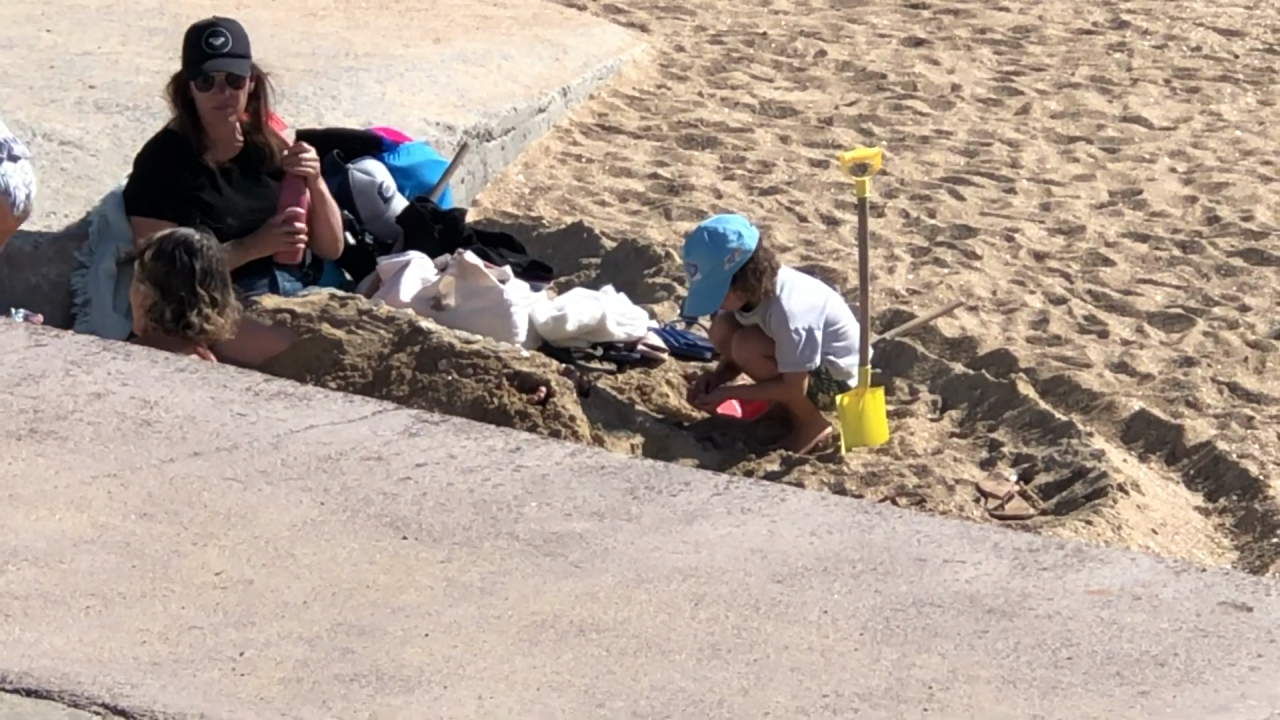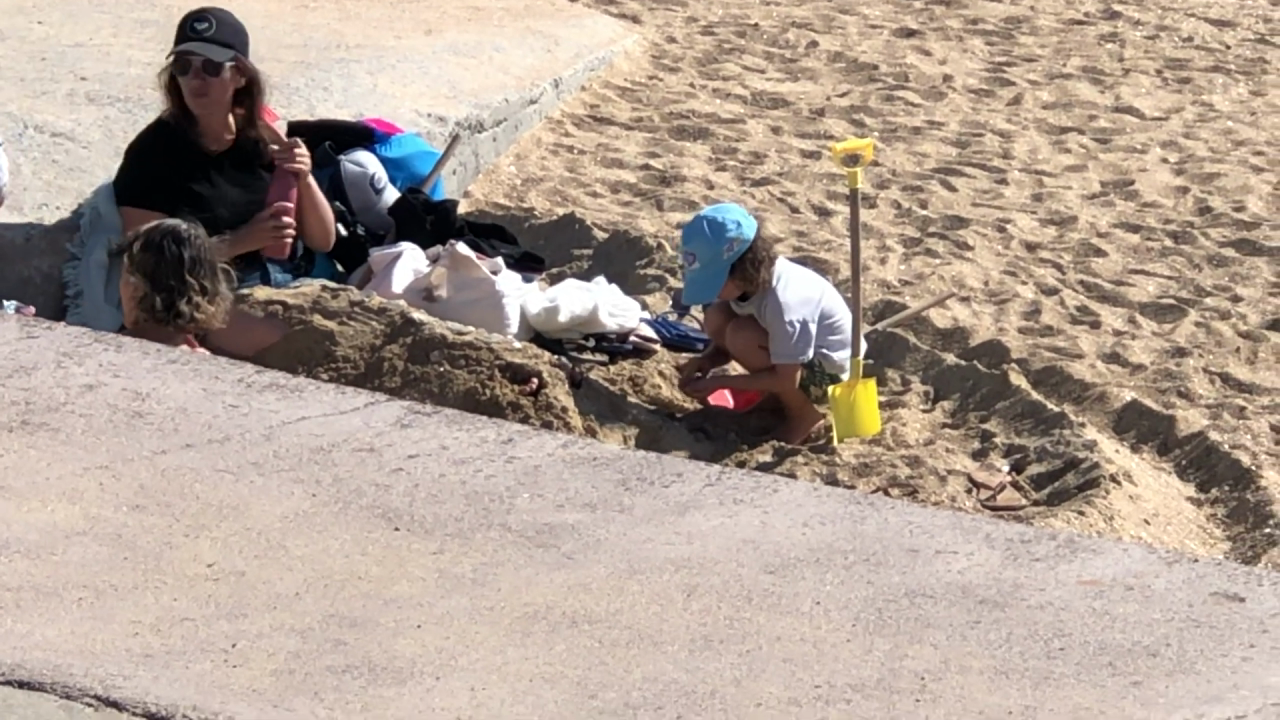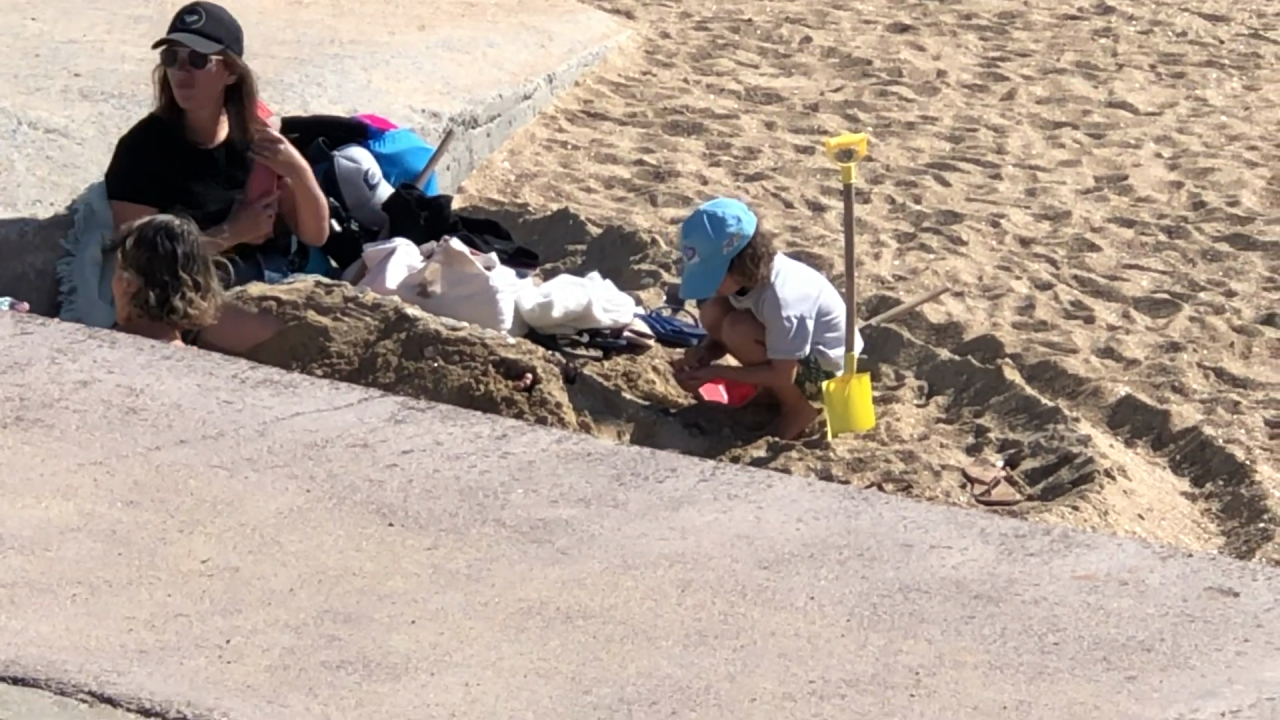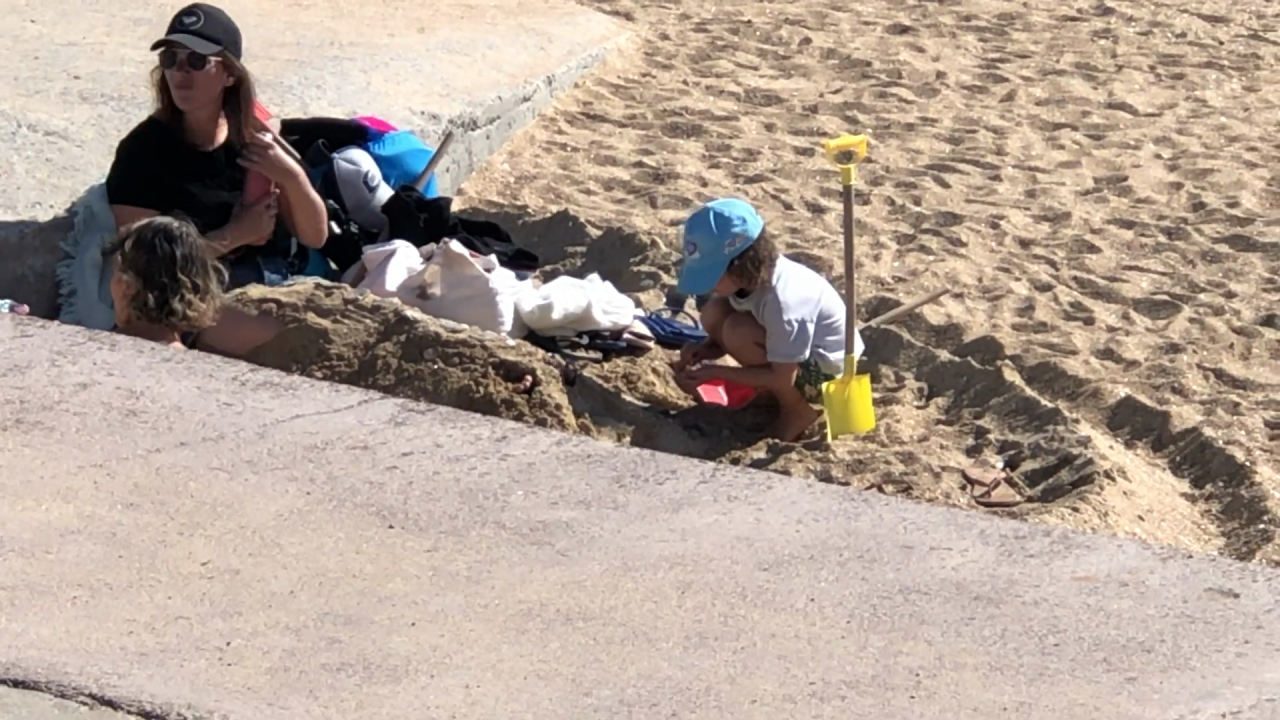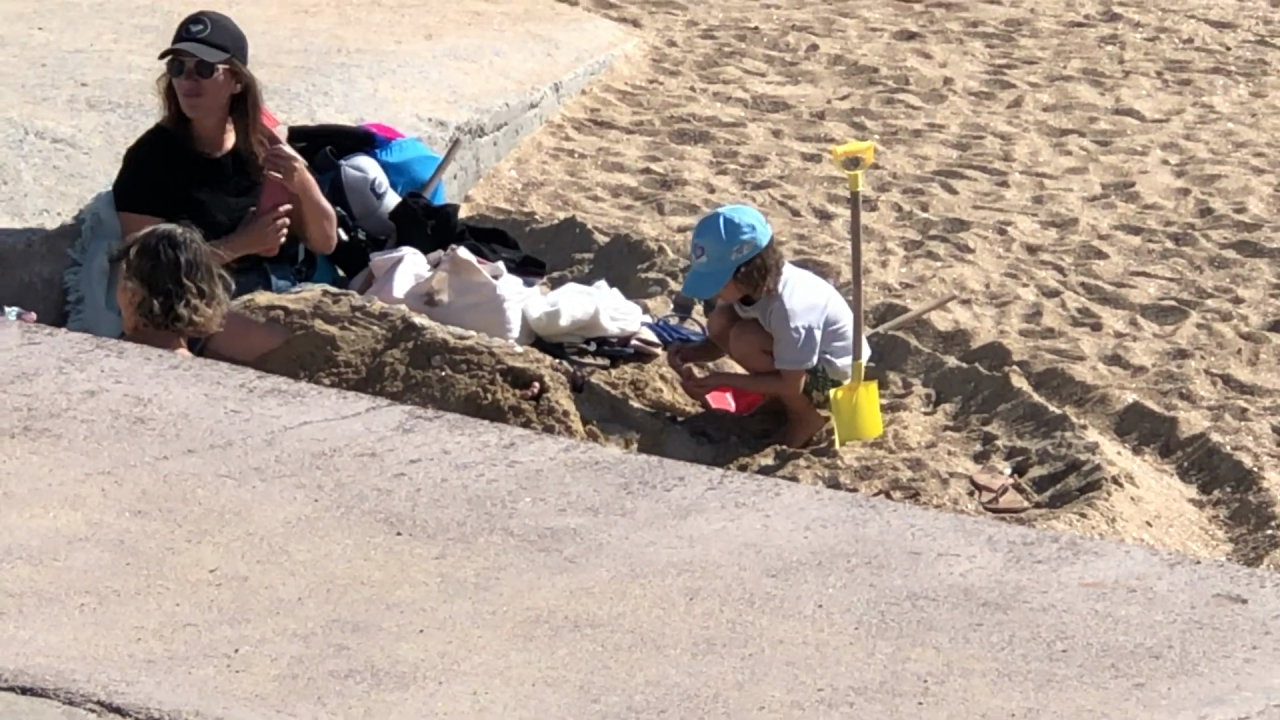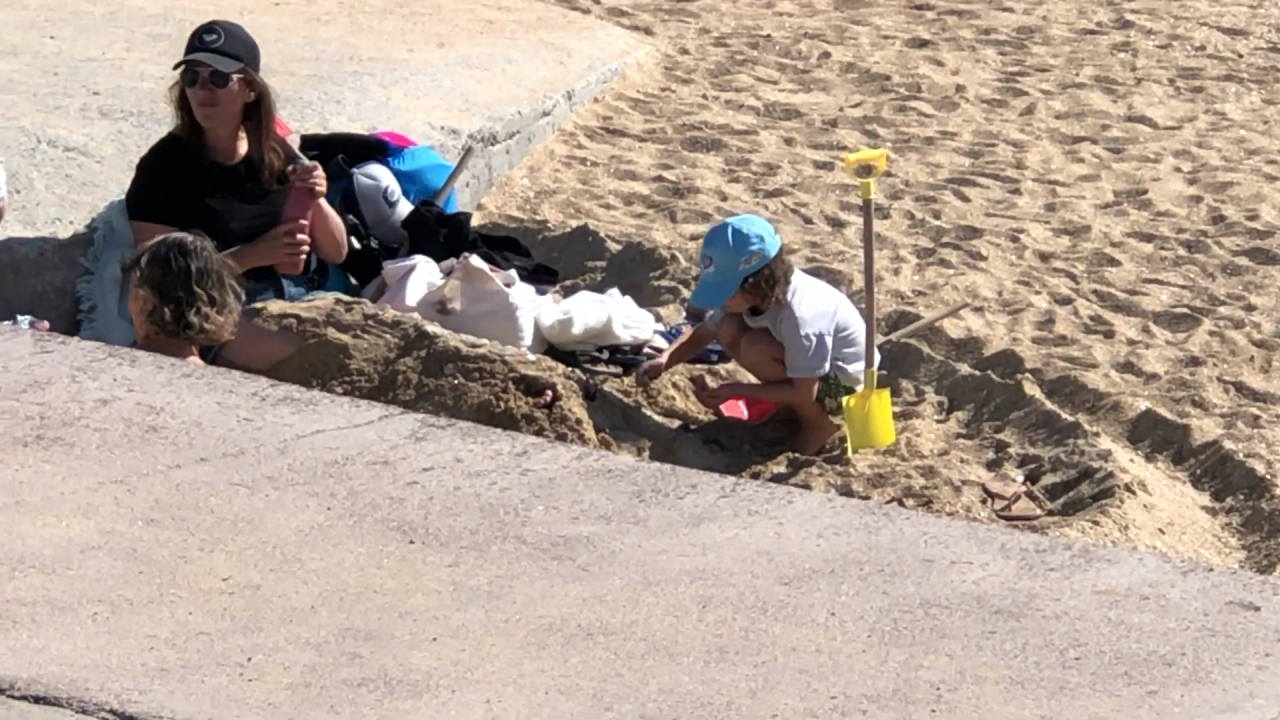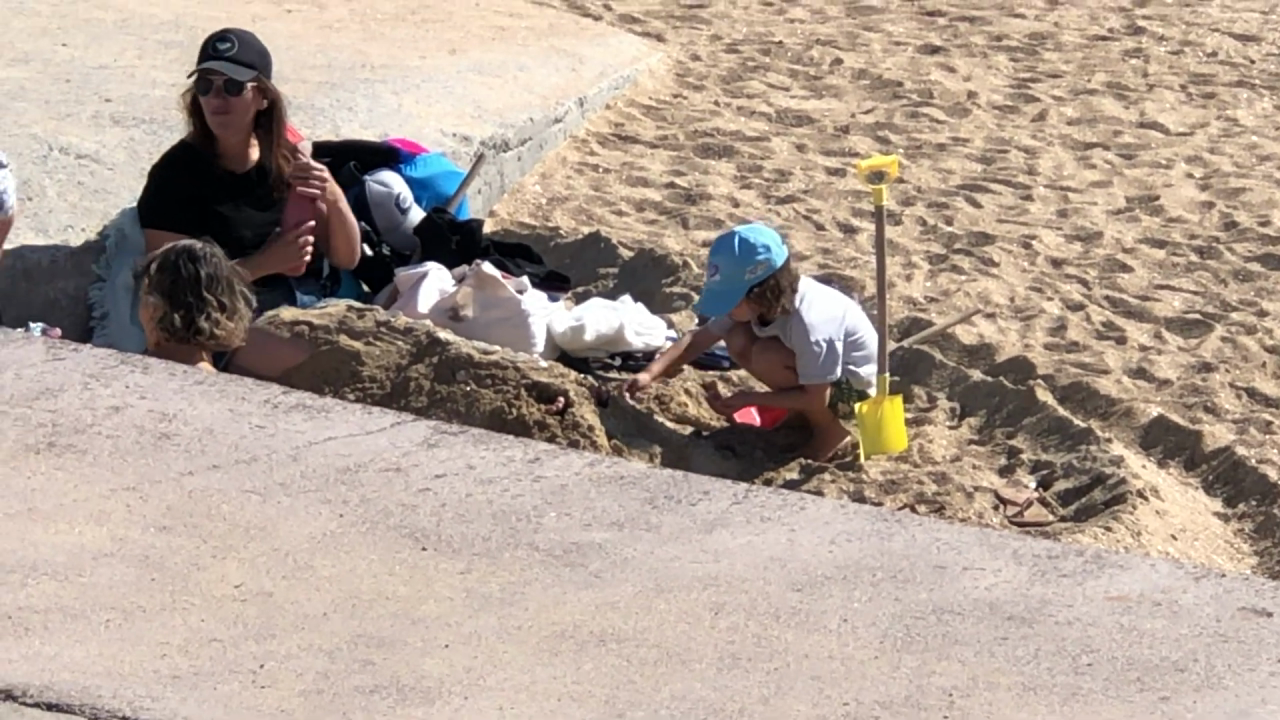
dt=0.2s
person 1, frame 1
left shoulder: (267, 146)
right shoulder: (163, 160)
left elbow: (331, 248)
left wrist: (316, 184)
right wrist: (253, 246)
left hip: (293, 293)
person 1, frame 2
left shoulder: (259, 139)
right shoulder: (154, 150)
left elbow: (322, 240)
left wrist: (304, 180)
right wrist: (240, 241)
left hip: (283, 284)
person 1, frame 3
left shoulder: (254, 135)
right shoulder: (143, 151)
left elbow: (315, 237)
left wrist: (299, 172)
right wrist: (231, 234)
left hip: (275, 282)
person 1, frame 4
left shoulder: (253, 138)
right shoulder: (145, 150)
left elbow: (315, 237)
left wrist: (291, 176)
right wrist: (233, 235)
left hip: (279, 285)
person 1, frame 5
left shoulder: (261, 144)
right shoulder: (153, 157)
left elbow: (324, 243)
left wrist: (304, 184)
right wrist: (239, 244)
left hip: (286, 291)
person 1, frame 6
left shoulder: (272, 152)
right shoulder: (165, 165)
left elbow: (335, 252)
left wrist: (316, 199)
right wrist: (252, 256)
left hip: (298, 299)
person 1, frame 7
left shoulder: (285, 160)
right shoulder: (177, 173)
left elbow: (346, 258)
left wrist: (334, 199)
right wrist: (264, 263)
left hip: (311, 307)
person 2, frame 1
left shoulder: (788, 309)
right shoulder: (750, 290)
left elbow: (794, 387)
right elbow: (734, 359)
left wrist: (728, 392)
right wrist: (717, 377)
left hip: (835, 378)
left knee: (747, 345)
right knee: (722, 330)
left ankle: (811, 423)
right ankle: (791, 406)
person 2, frame 2
left shoulder: (784, 300)
right shoulder: (746, 280)
left elbow: (786, 379)
right elbow: (725, 346)
left wrist: (720, 382)
right wrist: (707, 361)
left hip: (828, 371)
right hip: (790, 364)
left knee: (742, 336)
right knee: (716, 319)
left ankle: (802, 413)
right ankle: (782, 397)
person 2, frame 3
left shoulder: (782, 297)
right shoulder: (743, 275)
left elbow: (782, 374)
right elbow: (721, 339)
left wrist: (716, 372)
right wrist: (704, 353)
left hip: (824, 367)
right hip: (786, 361)
left knee: (738, 329)
right knee: (712, 313)
left ankle: (797, 409)
right ankle: (775, 391)
person 2, frame 4
left shoulder: (784, 300)
right shoulder: (738, 278)
left elbow: (782, 377)
right elbow: (720, 343)
left wrist: (714, 372)
right wrist: (701, 352)
left hip: (825, 370)
left knee: (737, 332)
right knee: (713, 314)
left ankle: (796, 410)
right ankle: (775, 393)
person 2, frame 5
left shoulder: (788, 306)
right shoulder: (746, 285)
left elbow: (790, 383)
right elbow: (718, 340)
left wrist: (722, 381)
right wrist: (690, 353)
left hip: (833, 374)
right hip: (801, 367)
left knee: (746, 339)
right knee: (722, 322)
left ankle: (806, 416)
right ankle: (785, 400)
person 2, frame 6
left shoulder: (798, 315)
right shoulder: (750, 294)
left elbow: (803, 392)
right elbow: (702, 333)
left wrist: (733, 391)
right wrist: (664, 360)
left hip: (843, 381)
right hip: (808, 376)
left knee: (756, 348)
right knee: (730, 332)
left ankle: (817, 423)
right ankle: (791, 405)
person 2, frame 7
left shoulder: (808, 322)
right shoulder: (756, 301)
left elbow: (816, 397)
right elbow: (699, 338)
left wrist: (749, 399)
right wrist: (649, 375)
left hip: (853, 384)
left knee: (766, 356)
right knee: (739, 341)
left ankle: (830, 429)
right ankle: (808, 412)
